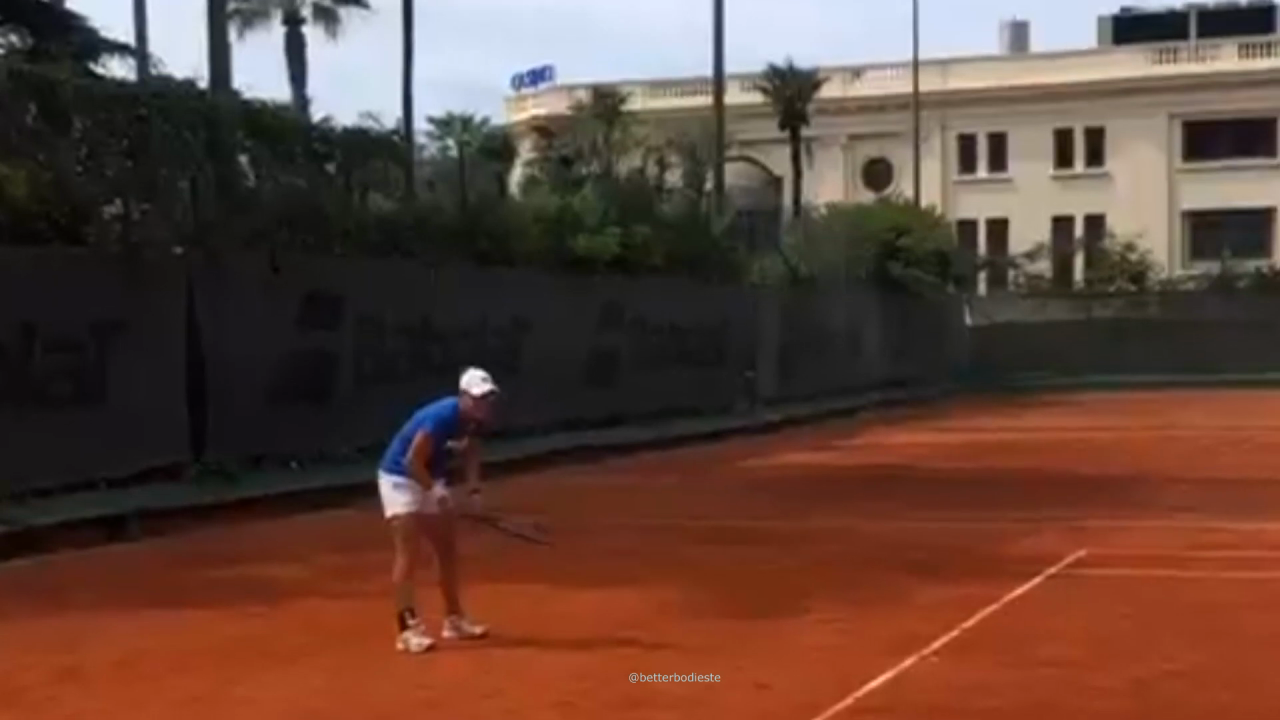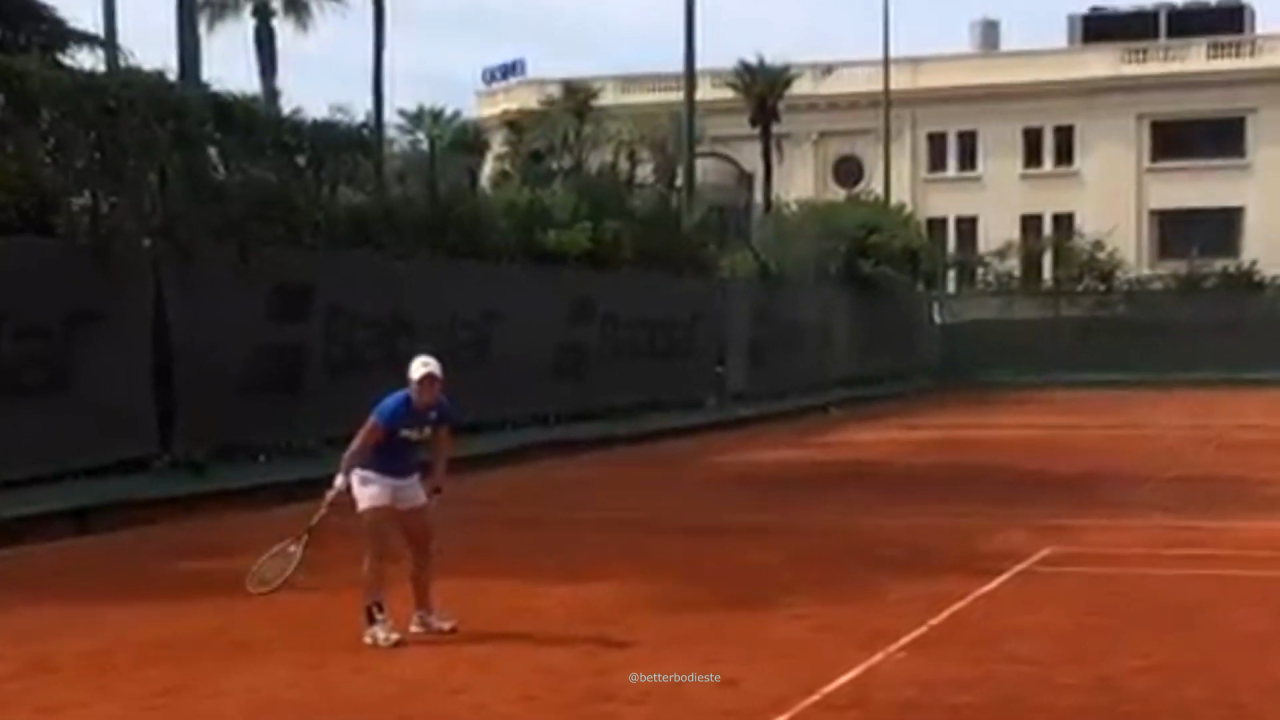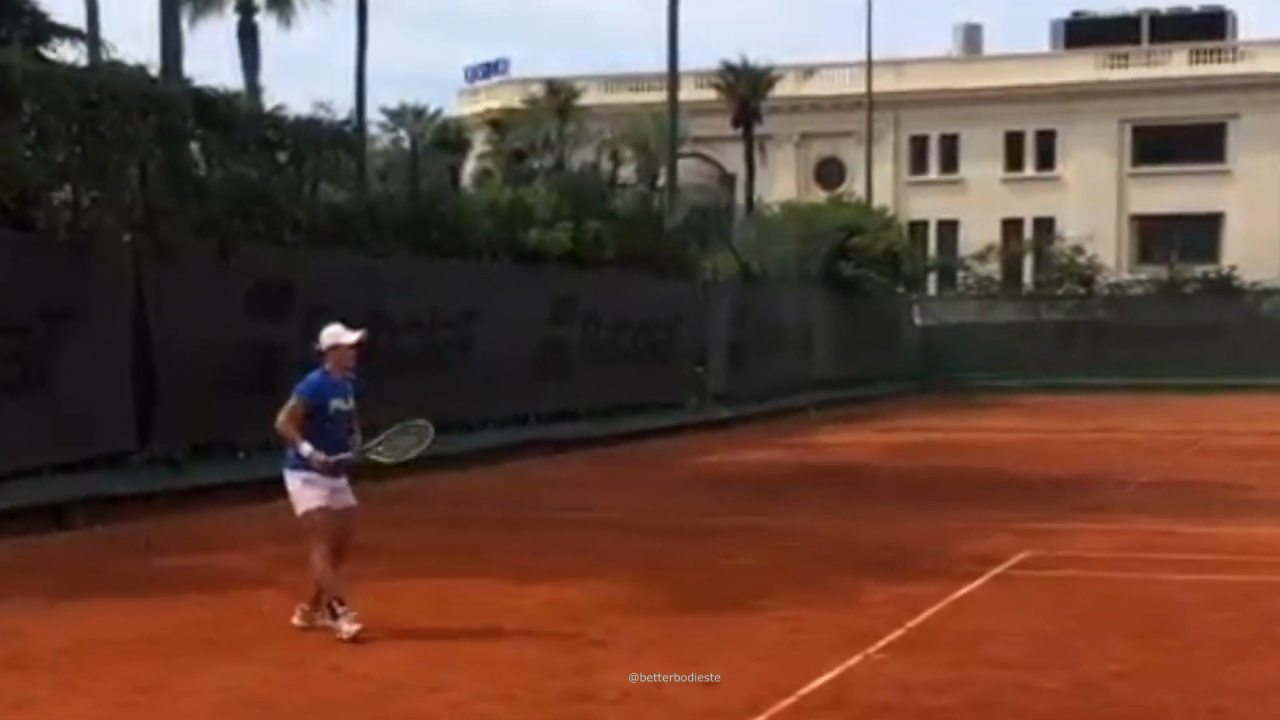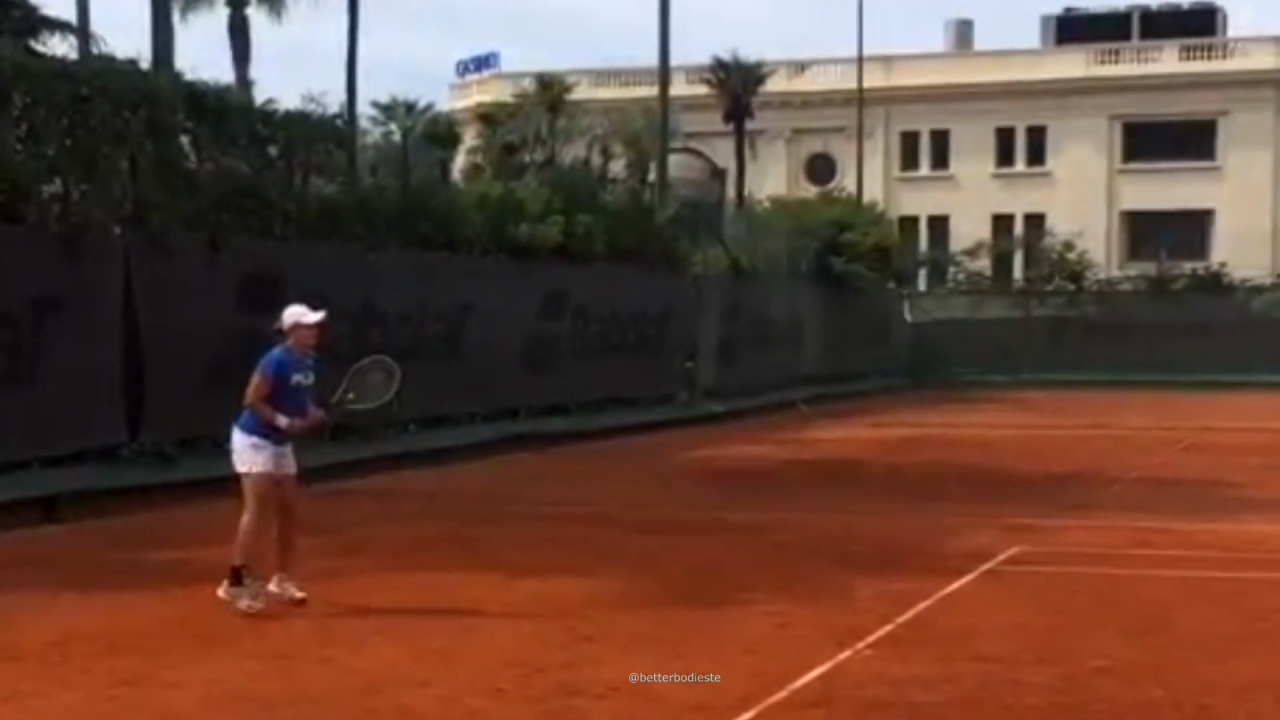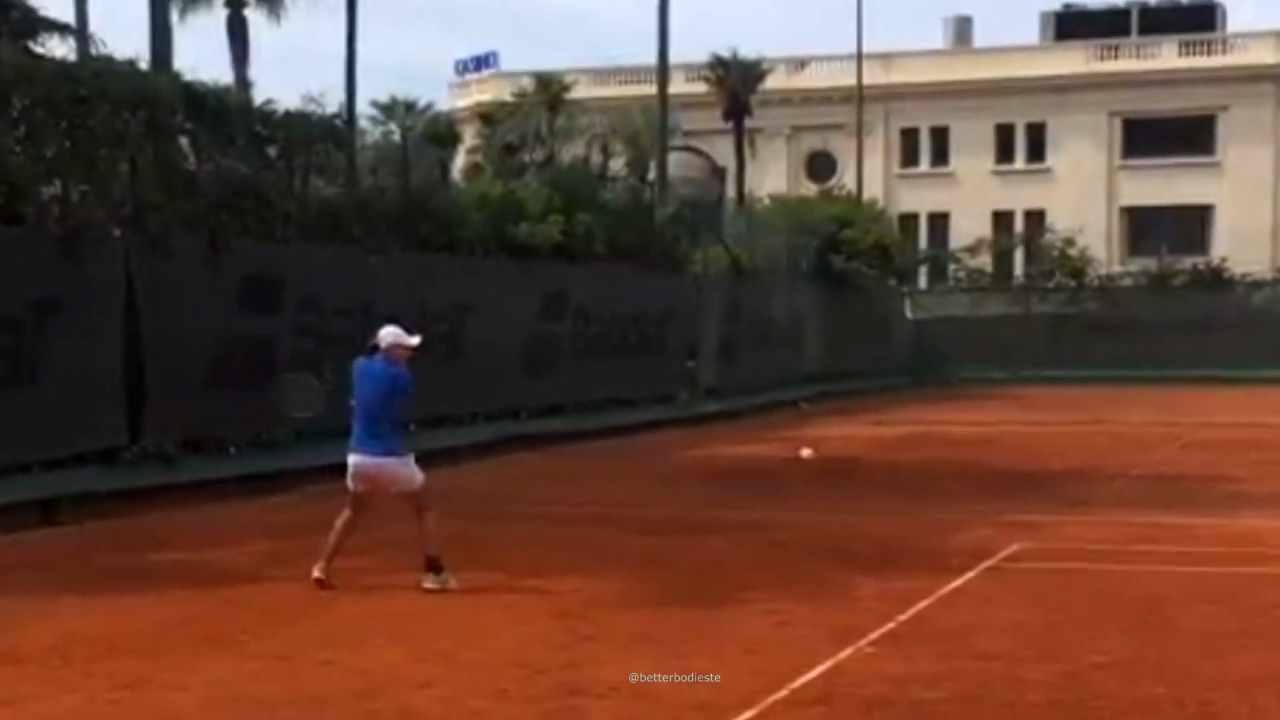
dt=1s
person 1, frame 1
left shoulder: (473, 419)
right shoulder: (441, 416)
left elbow: (469, 456)
right elbow: (413, 461)
left wrist: (474, 490)
right wrist: (438, 493)
left hip: (431, 481)
right hip: (401, 479)
left knee: (448, 550)
right knee: (408, 553)
left ankle: (454, 619)
right ankle: (408, 629)
person 1, frame 2
left shoulder: (441, 407)
right shoulder: (393, 408)
left elbow: (440, 446)
right elbow: (359, 444)
left wrist: (436, 484)
right wrist: (341, 480)
left hip: (407, 478)
right hip: (373, 476)
left knee: (423, 545)
right knee: (378, 547)
left ankle: (423, 615)
right ankle: (375, 623)
person 1, frame 3
left shoulder: (349, 383)
right shoulder: (313, 385)
right elbow: (283, 424)
left wrist: (356, 437)
right wrist: (308, 452)
left hip: (336, 474)
right hip: (306, 474)
left knee: (341, 545)
right knee: (324, 544)
left ankle: (310, 610)
right ankle: (339, 615)
person 1, frame 4
left shoulder: (308, 359)
right shoulder: (276, 360)
right elbow: (251, 400)
left wrist: (311, 412)
right wrist: (286, 422)
left hip: (280, 444)
right hip: (254, 439)
left knee: (287, 512)
right knee: (258, 511)
left ankle: (281, 581)
right ankle: (235, 582)
person 1, frame 5
left shoulder: (359, 366)
right shoulder: (402, 377)
left hip: (360, 456)
right hip: (392, 458)
left knee: (352, 511)
right knee: (424, 511)
left ankle: (323, 567)
right ankle: (434, 572)
